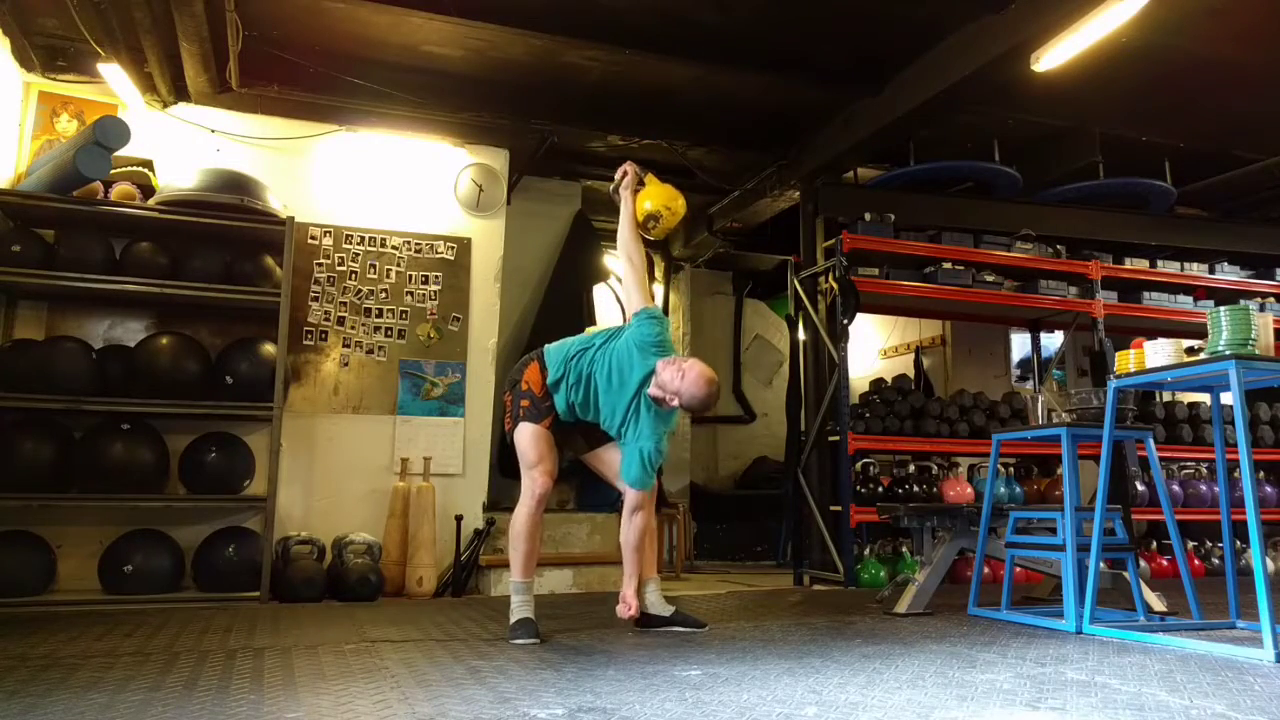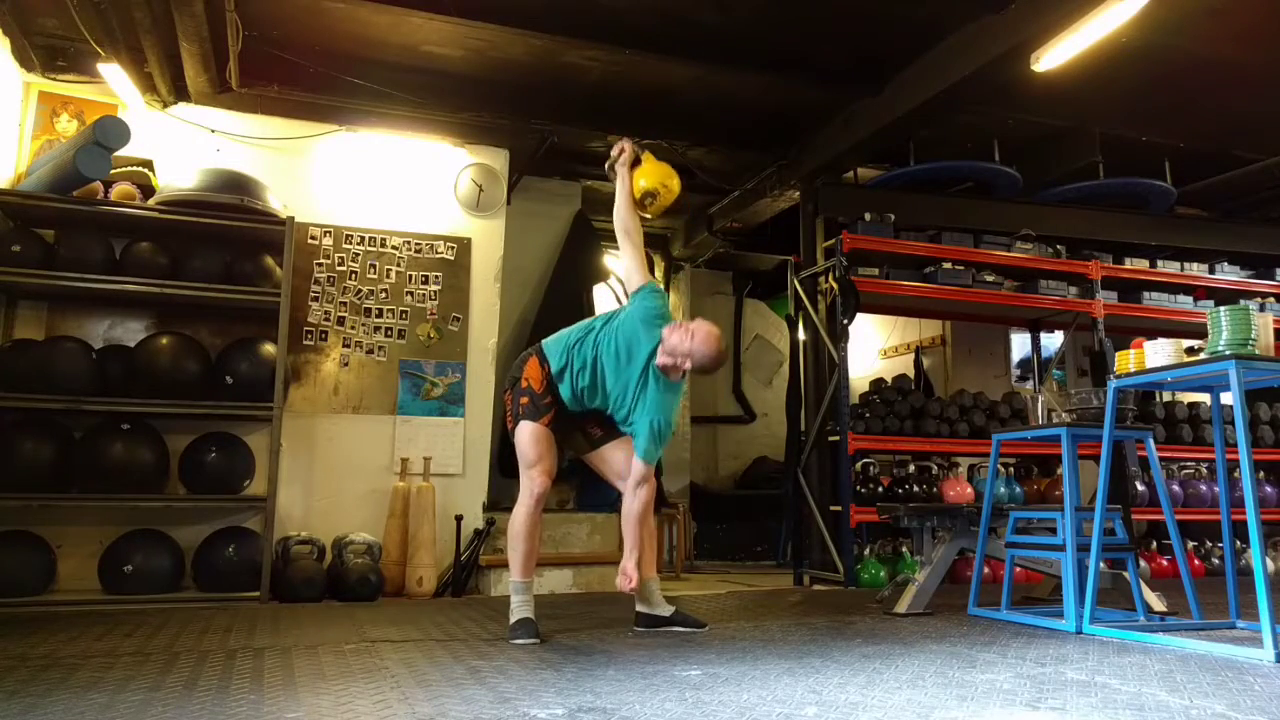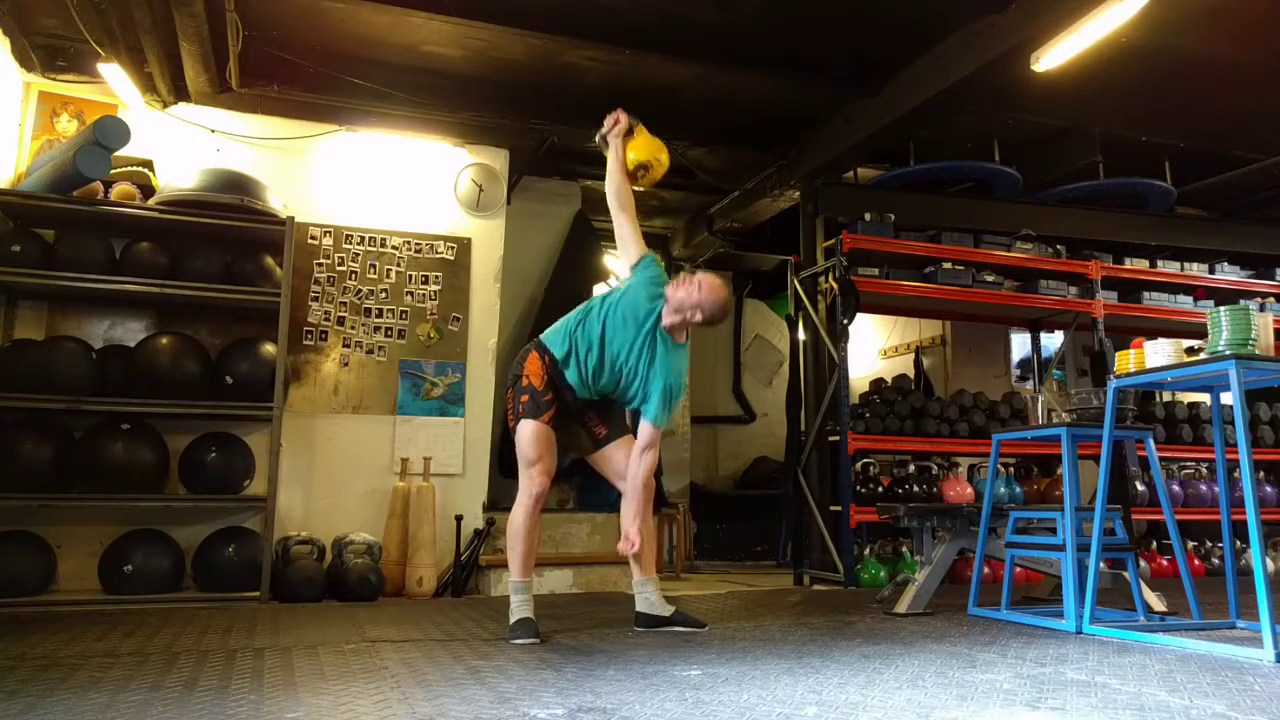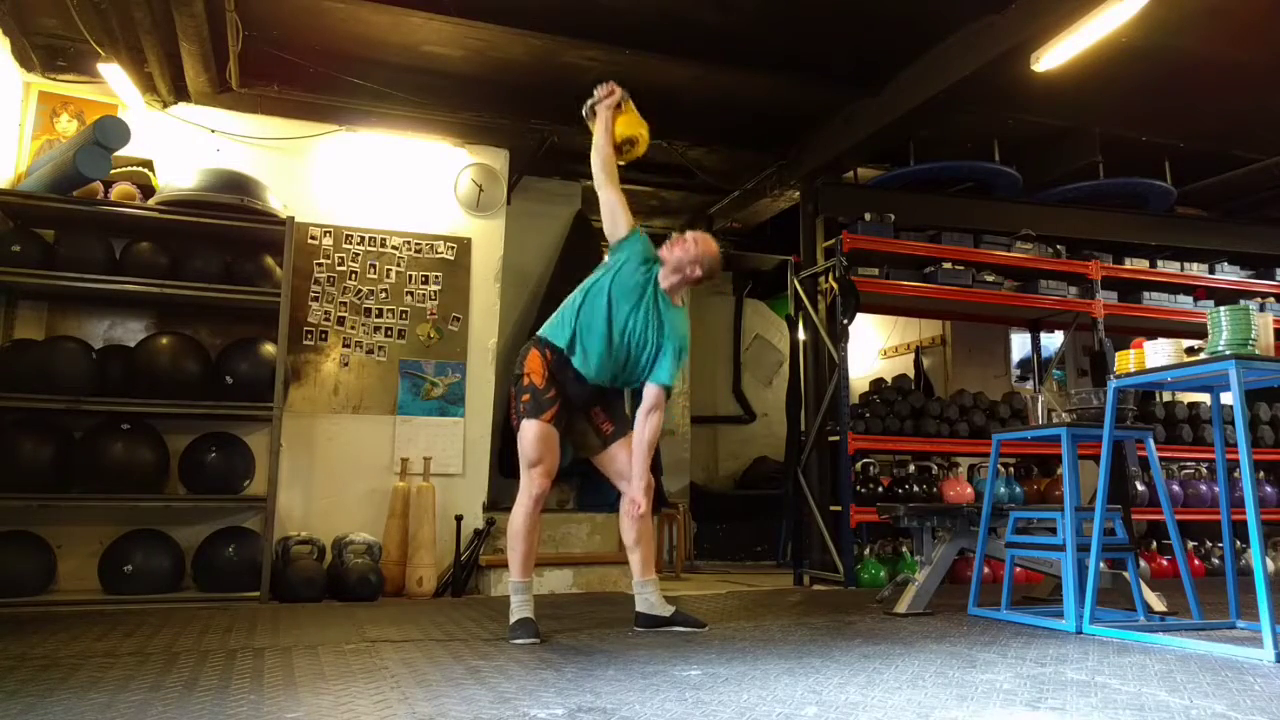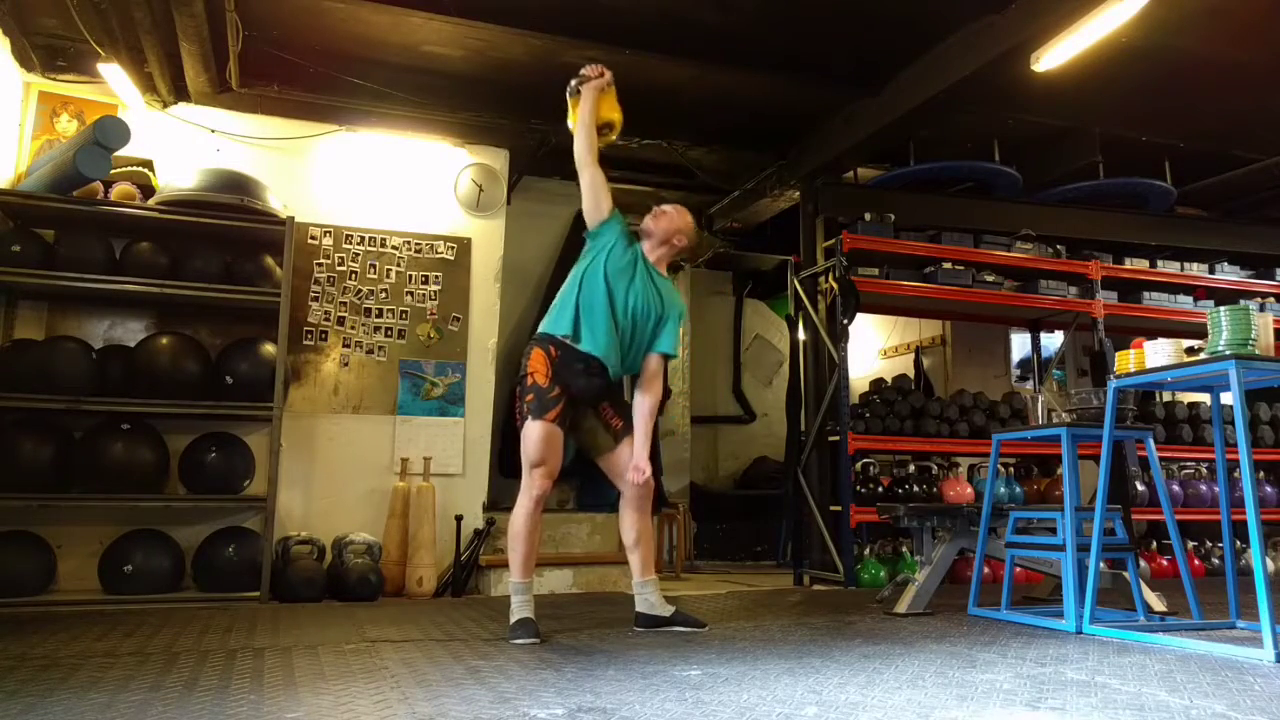
dt=0.2s
person 1, frame 1
left shoulder: (649, 434)
right shoulder: (653, 342)
left elbow: (635, 509)
right elbow: (632, 263)
left wrist: (631, 586)
right wrist: (627, 195)
left hip: (580, 412)
right hip: (539, 379)
left knee: (643, 489)
right knee: (539, 485)
left ankle: (650, 601)
right ankle: (521, 609)
person 1, frame 2
left shoulder: (658, 407)
right shoulder: (652, 316)
left elbow: (637, 485)
right elbow: (629, 240)
left wrist: (632, 557)
right wrist: (625, 170)
left hip: (585, 406)
right hip: (540, 375)
left knee: (644, 483)
right knee: (537, 484)
left ankle: (651, 602)
right ankle: (520, 609)
person 1, frame 3
left shoulder: (669, 371)
right shoulder: (652, 287)
left elbow: (645, 449)
right elbow: (621, 210)
left wrist: (632, 522)
right wrist: (617, 143)
left hip: (588, 398)
right hip: (543, 368)
left knee: (641, 482)
right knee: (536, 483)
left ankle: (650, 603)
right ankle: (520, 609)
person 1, frame 4
left shoulder: (674, 332)
right shoulder: (638, 258)
left elbow: (651, 408)
right elbow: (605, 181)
left wrist: (638, 483)
right wrist: (605, 115)
left hip: (595, 390)
right hip: (547, 365)
left knee: (638, 483)
right knee: (537, 483)
left ankle: (649, 603)
right ankle: (521, 608)
person 1, frame 5
left shoulder: (669, 303)
right shoulder: (615, 239)
left elbow: (650, 380)
right elbow: (586, 161)
left wrist: (642, 450)
right wrist: (591, 95)
left hip: (601, 384)
right hip: (552, 363)
left knee: (640, 485)
right knee: (537, 485)
left ankle: (649, 603)
right ankle: (521, 609)
